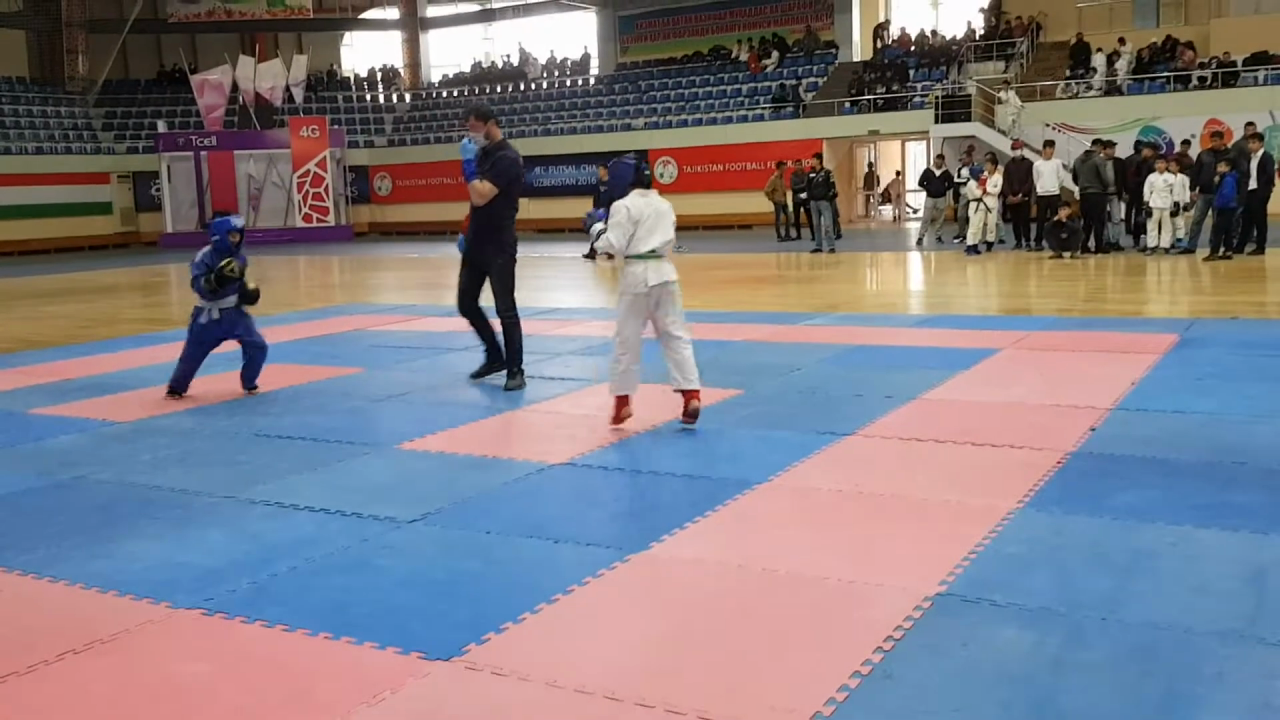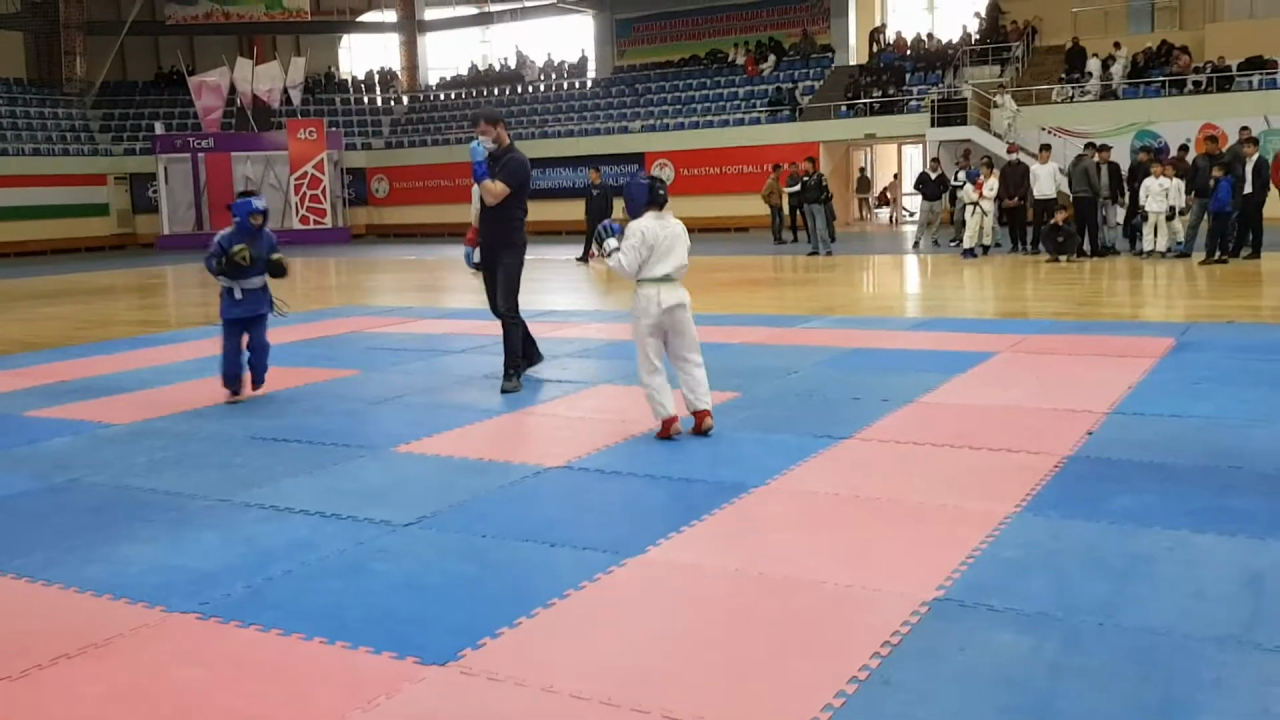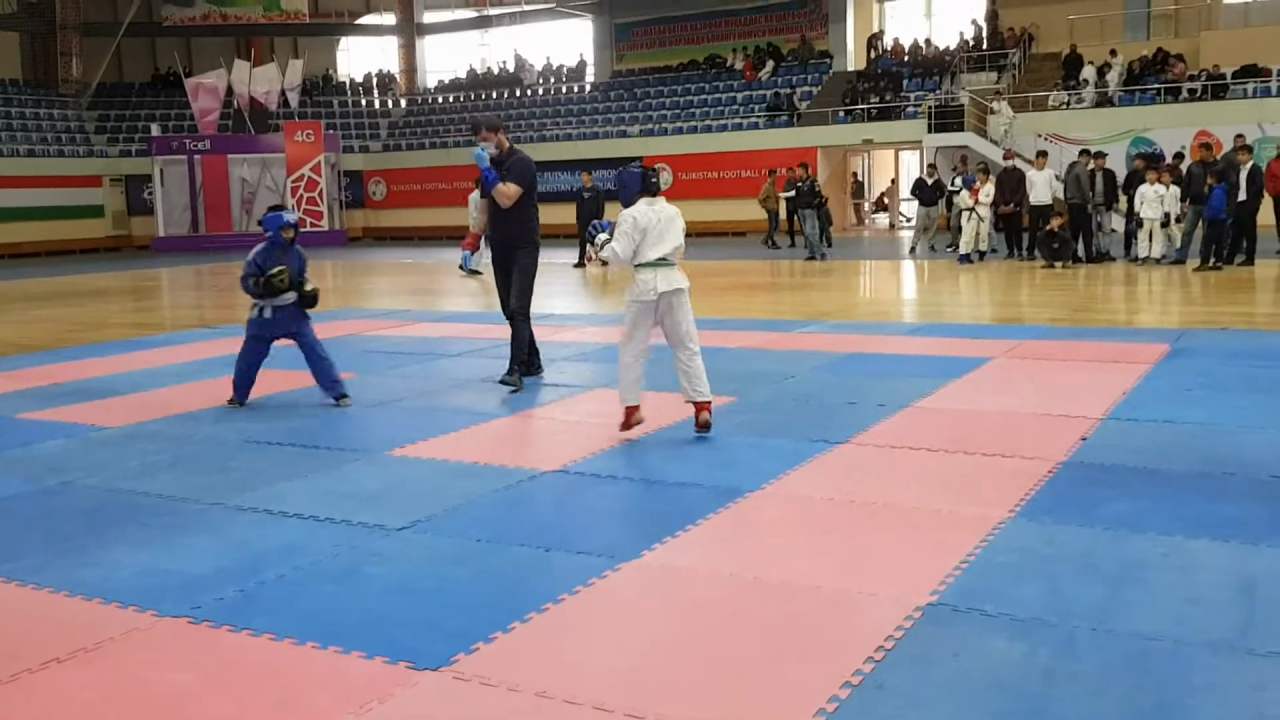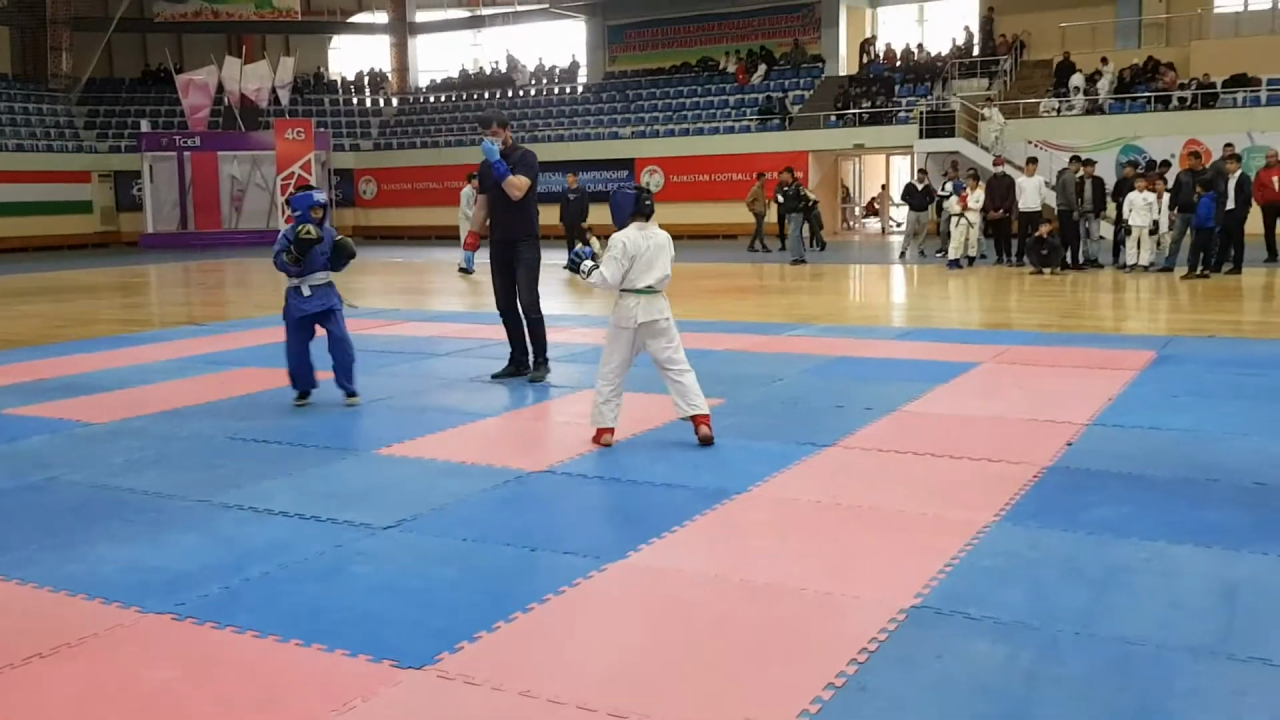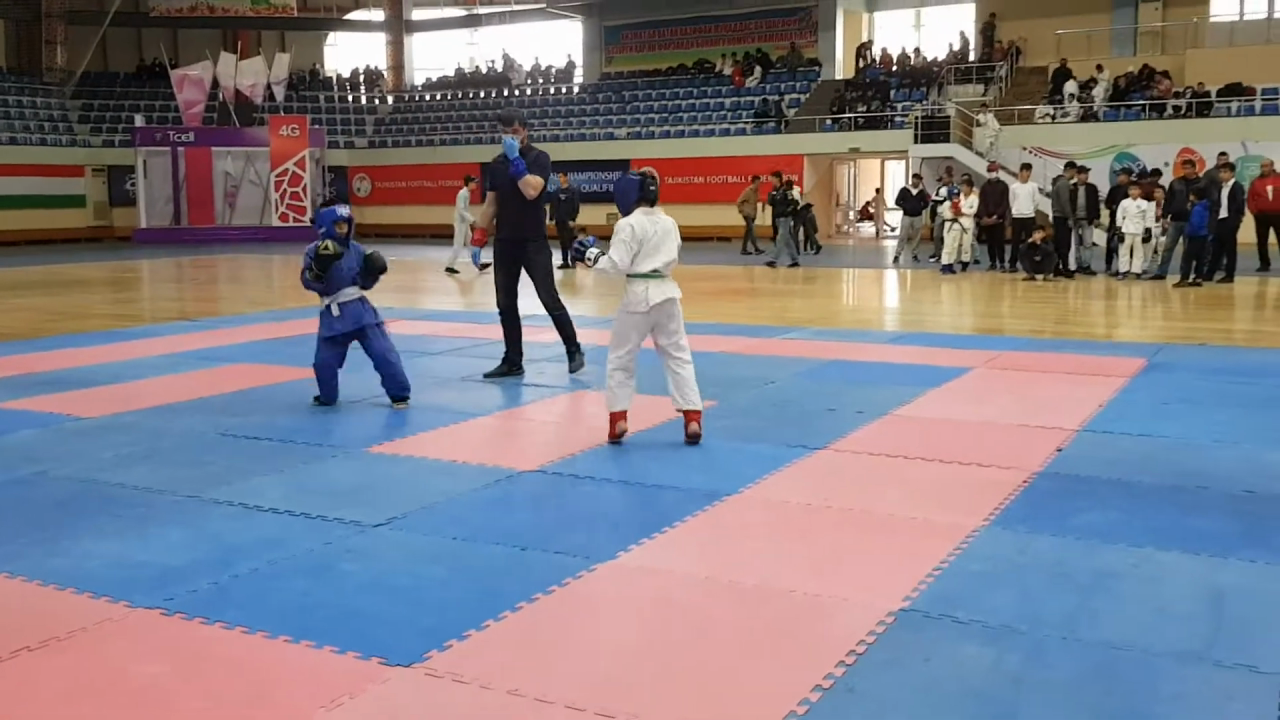
dt=0.2s
person 1, frame 1
left shoulder: (507, 159)
right shoulder: (482, 153)
left elbow: (480, 197)
left wrist: (468, 161)
right wrist: (466, 231)
left hip: (498, 245)
right hip: (476, 242)
left knee: (505, 310)
right knee: (466, 304)
left ankle: (515, 371)
right ankle: (495, 356)
person 1, frame 2
left shoulder: (516, 161)
right shoulder: (491, 159)
left elbow: (492, 197)
left wrist: (478, 164)
left hip: (509, 245)
right hip: (490, 245)
left knee: (507, 309)
right knee: (499, 309)
left ankle: (512, 372)
right ankle: (529, 353)
person 1, frame 3
left shoulder: (522, 163)
right shoulder: (492, 166)
left elbow: (506, 199)
right elbow: (486, 209)
left wrist: (486, 170)
left hip: (524, 247)
right hip: (500, 247)
left knee: (518, 308)
right knee: (510, 310)
left ankle: (515, 370)
right ankle: (531, 362)
person 1, frame 4
left shoulder: (525, 157)
right shoulder: (486, 166)
left elbow: (517, 191)
right elbow: (482, 206)
left wrist: (496, 161)
right wrist: (471, 243)
left hip: (525, 242)
right hip: (499, 244)
left knee: (528, 303)
right knee: (505, 306)
left ankle: (540, 361)
right ankle: (518, 361)
person 1, frame 5
left shoulder: (539, 158)
right shoulder: (497, 164)
left elbow: (531, 191)
right elbow: (490, 204)
left wrist: (514, 158)
right wrist: (478, 240)
left hip: (533, 242)
right hip: (504, 243)
left knee: (549, 300)
right knee: (505, 305)
left ankle: (575, 351)
right ankle: (512, 361)
person 2, frame 1
left shoulder: (623, 207)
right shoulder: (664, 205)
left elbow: (615, 245)
left wrist: (598, 229)
left hip: (636, 276)
right hip: (664, 274)
left knee: (627, 341)
right knee: (676, 337)
left ankle: (622, 402)
right ankle: (691, 397)
person 2, frame 2
left shoulder: (638, 228)
right shoulder: (678, 226)
left elbow: (626, 267)
left wrist: (609, 246)
left hip: (649, 299)
right hip: (676, 297)
left knee: (650, 365)
right knee: (689, 359)
left ankle: (669, 419)
right ankle: (703, 414)
person 2, frame 3
left shoulder: (631, 215)
right shoulder: (673, 212)
left elbow: (621, 255)
left wrist: (601, 240)
left hip: (646, 284)
right hip: (674, 282)
left knee: (632, 349)
right knee: (687, 346)
left ankle: (632, 409)
right ankle: (702, 407)
person 2, frame 4
left shoulder: (621, 239)
right shoulder: (664, 237)
left elbow: (609, 279)
left wrist: (586, 267)
left hip: (630, 309)
right hip: (657, 308)
left knee: (611, 371)
right knee: (678, 368)
left ankle: (604, 429)
right ankle: (702, 423)
person 2, frame 5
left shoulder: (628, 225)
right shoulder: (670, 223)
left elbow: (617, 264)
left wrist: (591, 255)
left hip: (637, 295)
right hip: (666, 293)
left knee: (620, 358)
right knee: (679, 356)
left ankle: (618, 418)
right ankle: (693, 418)
person 3, frame 1
left shoulder: (239, 257)
right shoulder: (205, 257)
right elbow: (198, 286)
left wrist: (247, 292)
right wrist: (217, 279)
left hip: (234, 312)
right hip: (208, 316)
left knee: (258, 347)
right knee: (193, 355)
left ankle: (249, 383)
right ankle: (177, 387)
person 3, frame 2
left shoulder: (267, 236)
right shoulder: (226, 237)
left elbow: (274, 263)
right elbow: (210, 262)
left wrist: (278, 266)
right wrist: (227, 263)
left hip: (258, 295)
right hip: (233, 297)
left knee: (259, 342)
right knee: (232, 343)
left ankle: (257, 378)
right ankle: (233, 386)
person 3, frame 3
left shoulder: (296, 252)
right shoulder: (259, 254)
right elbow: (247, 282)
left wrist: (308, 291)
right wrist: (265, 285)
left hip: (293, 310)
right hip: (266, 314)
left knee: (315, 351)
right knee: (251, 356)
left ankle: (337, 391)
right ankle: (239, 395)
person 3, frame 4
left shoulder: (329, 233)
right shoulder: (288, 234)
left elbow: (334, 264)
right elbow: (281, 263)
left wrist: (343, 256)
right wrist: (299, 250)
left hip: (326, 292)
right hip: (299, 297)
left knee: (340, 339)
right knee: (297, 346)
left ankle: (348, 389)
right ankle: (303, 388)
person 3, frame 5
left shoulder: (356, 249)
right shoulder: (314, 251)
left elbow: (364, 282)
right elbow: (309, 282)
left wrist: (373, 272)
right wrist: (319, 266)
left hip: (360, 309)
right hip: (333, 314)
left knee: (383, 352)
right knee: (324, 361)
left ankle: (400, 394)
right ankle: (327, 396)
